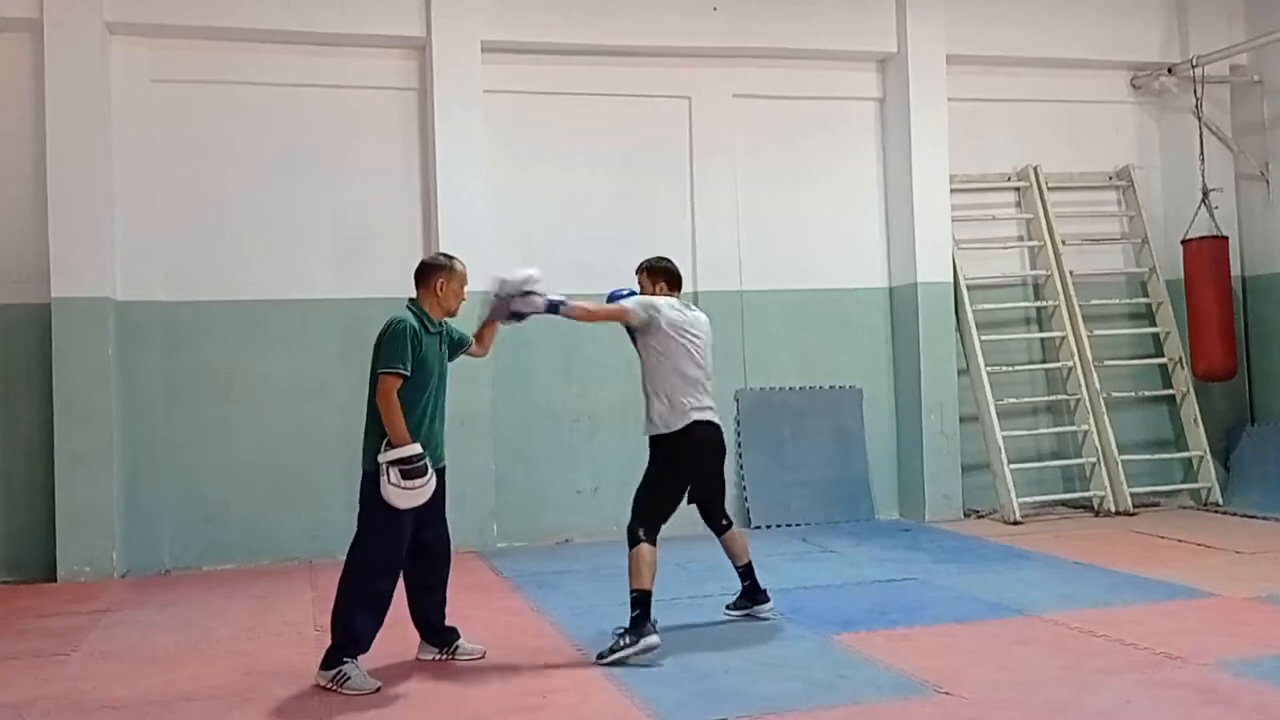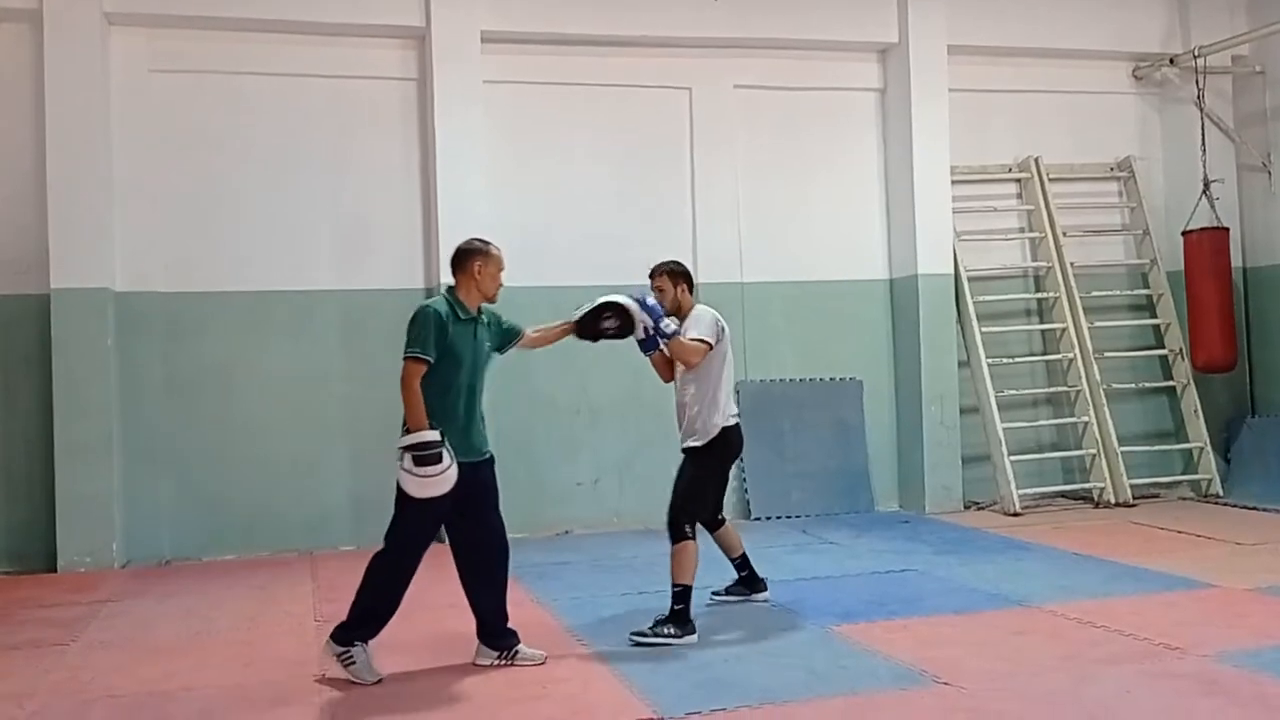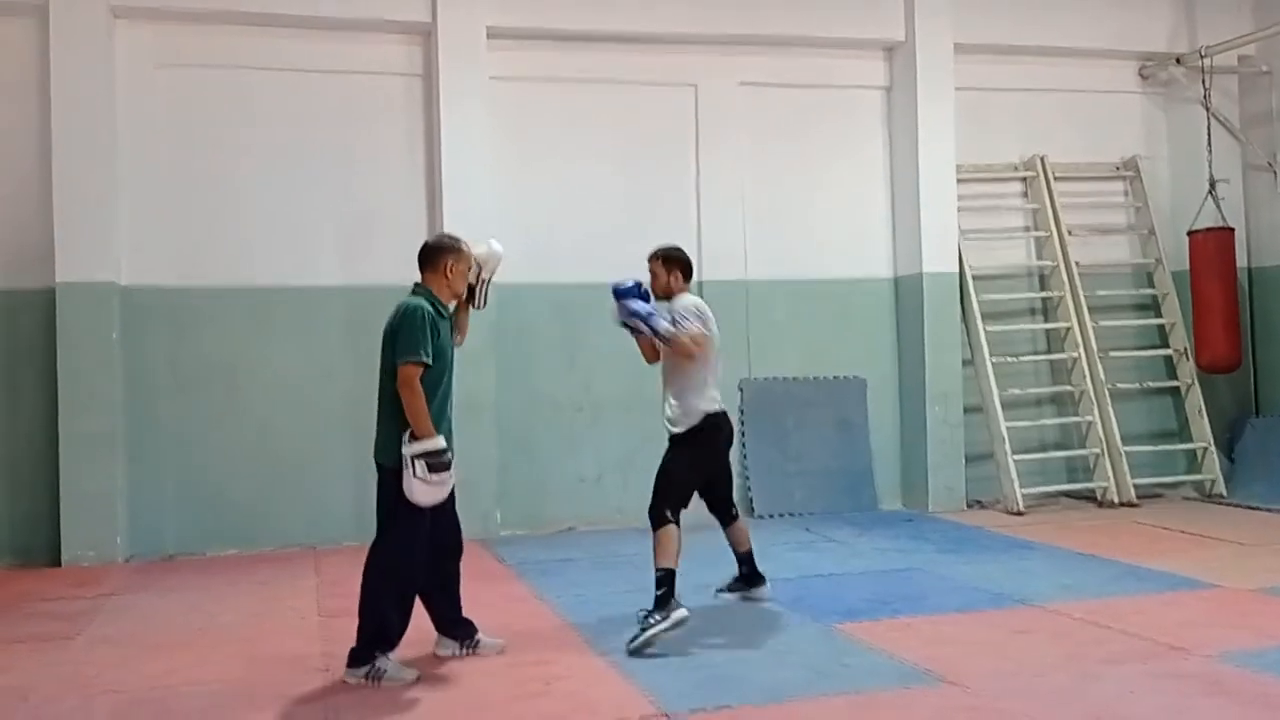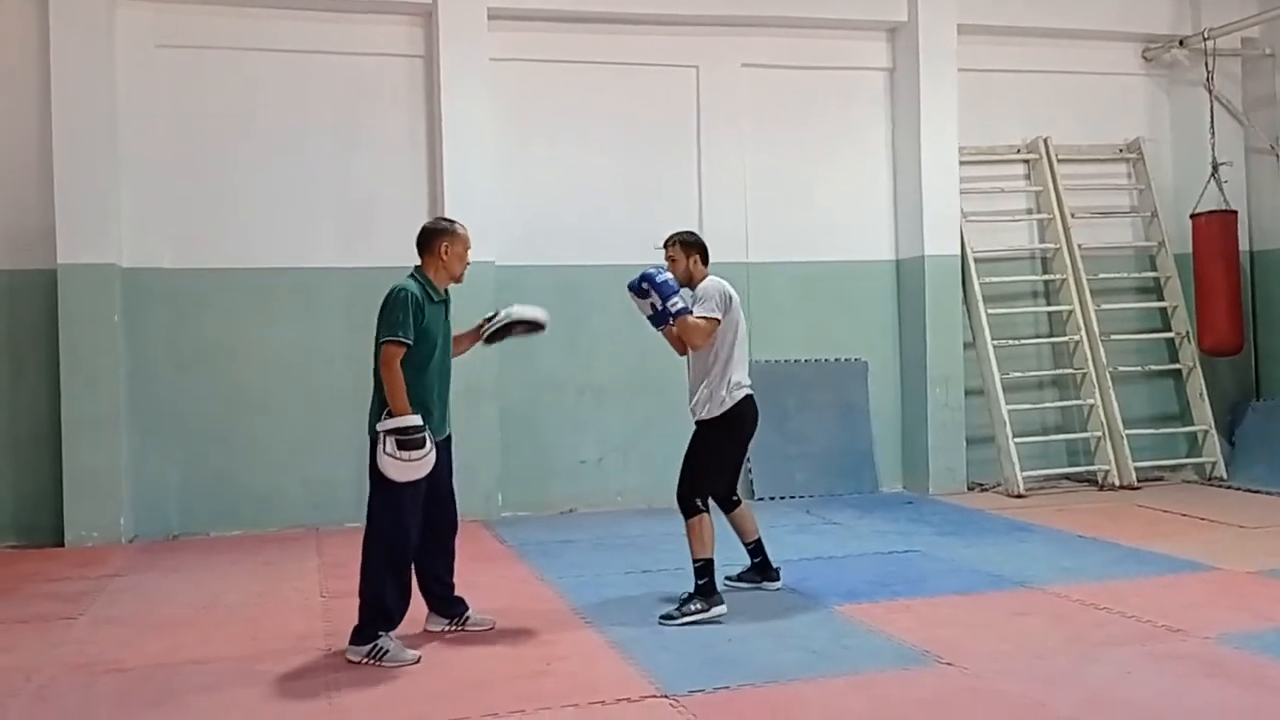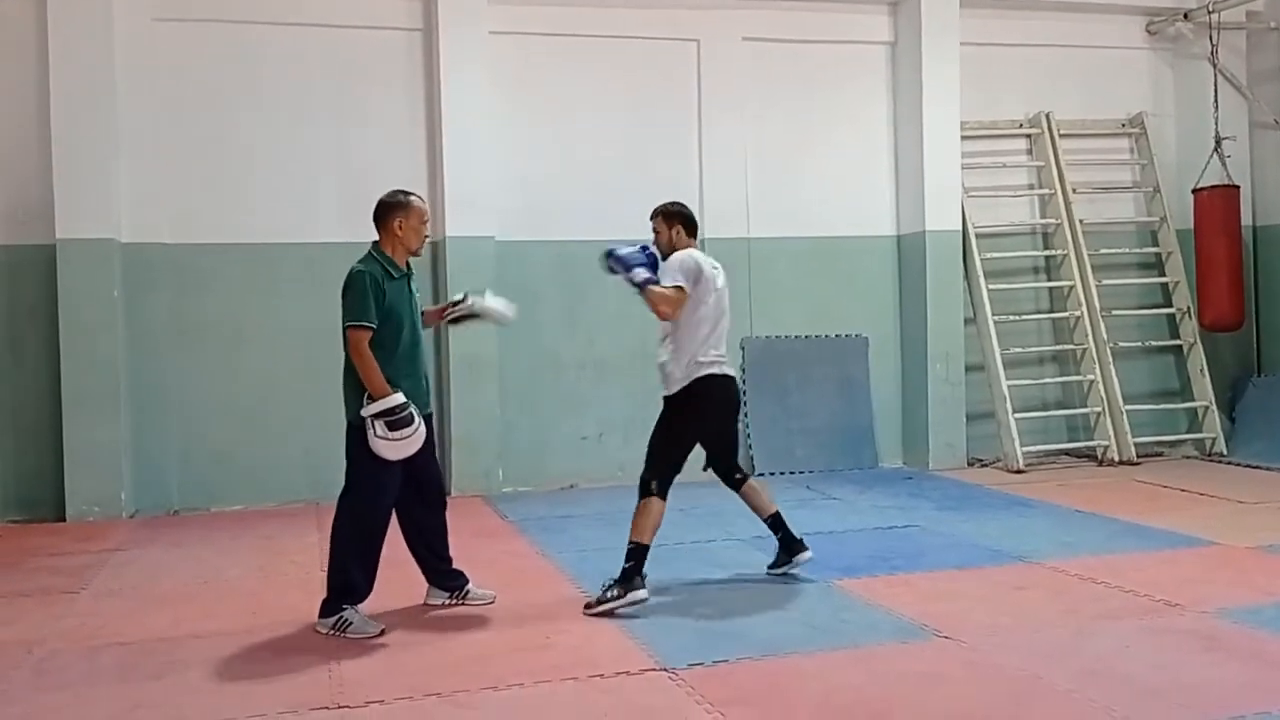
dt=1s
person 1, frame 1
left shoulder: (440, 331)
right shoulder: (404, 327)
left elbow: (479, 347)
right elbow: (386, 393)
left wrist: (499, 314)
right wrist: (406, 453)
left hip: (427, 464)
left knee: (431, 553)
right knee: (376, 560)
left ankle: (436, 638)
right ankle: (338, 661)
person 1, frame 2
left shoulder: (487, 322)
right shoulder: (433, 315)
left elbow: (529, 337)
right elbow: (410, 380)
left wrist: (575, 325)
left hip: (474, 458)
left knee: (487, 549)
right knee: (403, 550)
left ankle: (496, 642)
right ankle: (350, 639)
person 1, frame 3
left shoulder: (436, 312)
right shoulder: (416, 312)
left elbow: (454, 337)
right elbow: (408, 382)
left wrist: (466, 301)
right wrist: (429, 443)
left hip: (432, 453)
right hip: (409, 456)
left knee: (444, 545)
right knee: (398, 553)
left ankle: (454, 632)
right ankle: (367, 658)
person 1, frame 4
left shoulder: (441, 299)
right shoulder: (406, 295)
right elbow: (389, 363)
left wrist: (485, 329)
left hip: (436, 435)
left knee: (439, 524)
right knee: (394, 533)
left ankle: (445, 609)
right ankle: (370, 635)
person 1, frame 5
left shoulder: (404, 274)
right shoulder: (365, 276)
right elbow: (358, 346)
left wrist: (450, 312)
right wrist: (388, 403)
left hip: (414, 410)
left knee: (427, 499)
right knee: (365, 509)
left ankle: (445, 583)
right ankle: (338, 608)
person 2, frame 1
left shoulder: (656, 309)
right shoulder: (700, 319)
left elbow: (597, 312)
left wrist: (548, 303)
right wrist: (636, 328)
left hip: (678, 438)
right hip: (710, 433)
left knee: (642, 527)
right knee: (716, 517)
left ankle: (641, 626)
right ankle: (754, 594)
person 2, frame 2
left shoulder: (704, 317)
right shoulder: (682, 325)
left elbow: (692, 358)
right elbow: (669, 373)
left wrist: (663, 323)
right wrist: (645, 335)
left hip: (714, 436)
right hip: (706, 438)
left knee: (681, 520)
right knee: (706, 515)
left ankle: (678, 618)
right ankle: (750, 581)
person 2, frame 3
left shoulder: (690, 308)
right shoulder: (676, 311)
left elbow: (692, 351)
right elbow: (653, 356)
left wrist: (651, 318)
right wrist: (637, 324)
left hip: (698, 429)
right hip: (710, 427)
left knee: (663, 510)
right knee: (722, 506)
left ankle: (665, 604)
right ankle: (750, 577)
person 2, frame 4
left shoulder: (712, 289)
right shoulder: (705, 294)
left elbow: (697, 337)
right elbow: (685, 347)
left wrist: (671, 298)
right wrist: (656, 312)
left hip: (724, 411)
right hip: (731, 410)
left knee: (691, 496)
right knee: (724, 493)
left ankle: (705, 594)
right ankle: (762, 568)
person 2, frame 5
left shoulder: (684, 260)
right shoulder: (710, 266)
left elbow: (665, 308)
left wrist: (638, 271)
right wrist: (644, 275)
left hip: (693, 390)
right hip: (722, 386)
left knee: (653, 484)
right knee: (731, 470)
left ankle: (630, 579)
right ankle: (790, 544)
